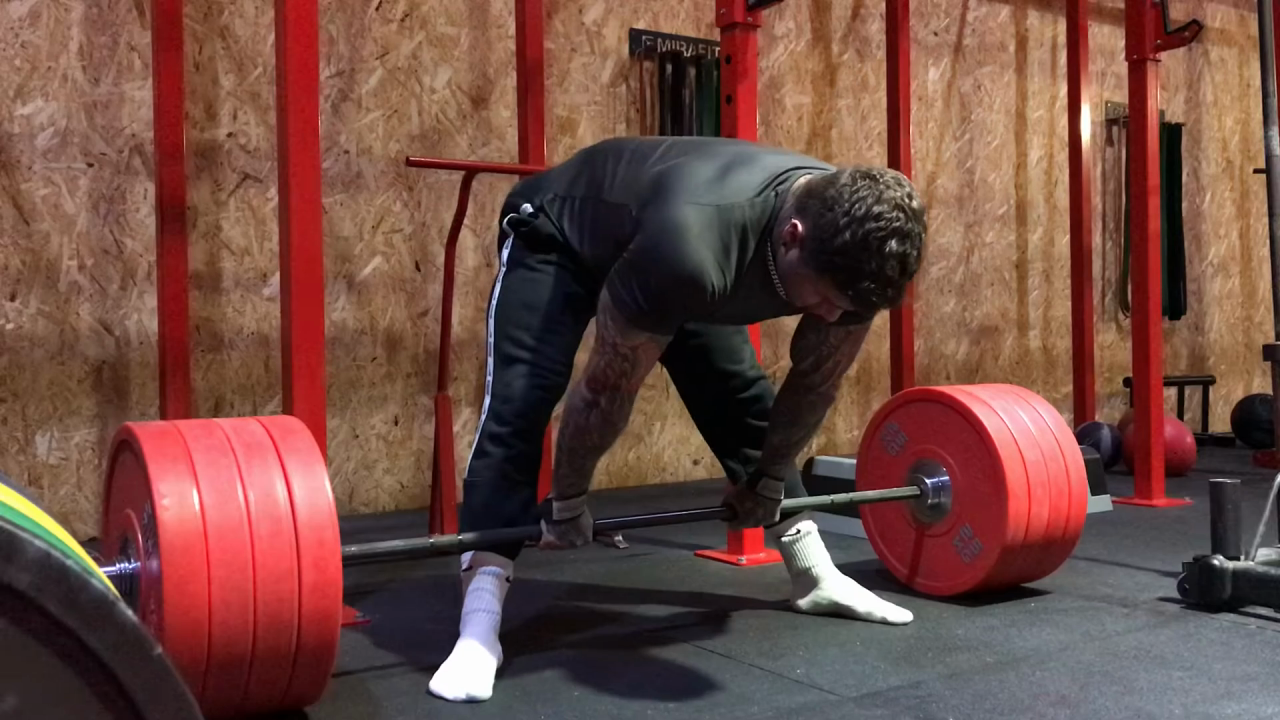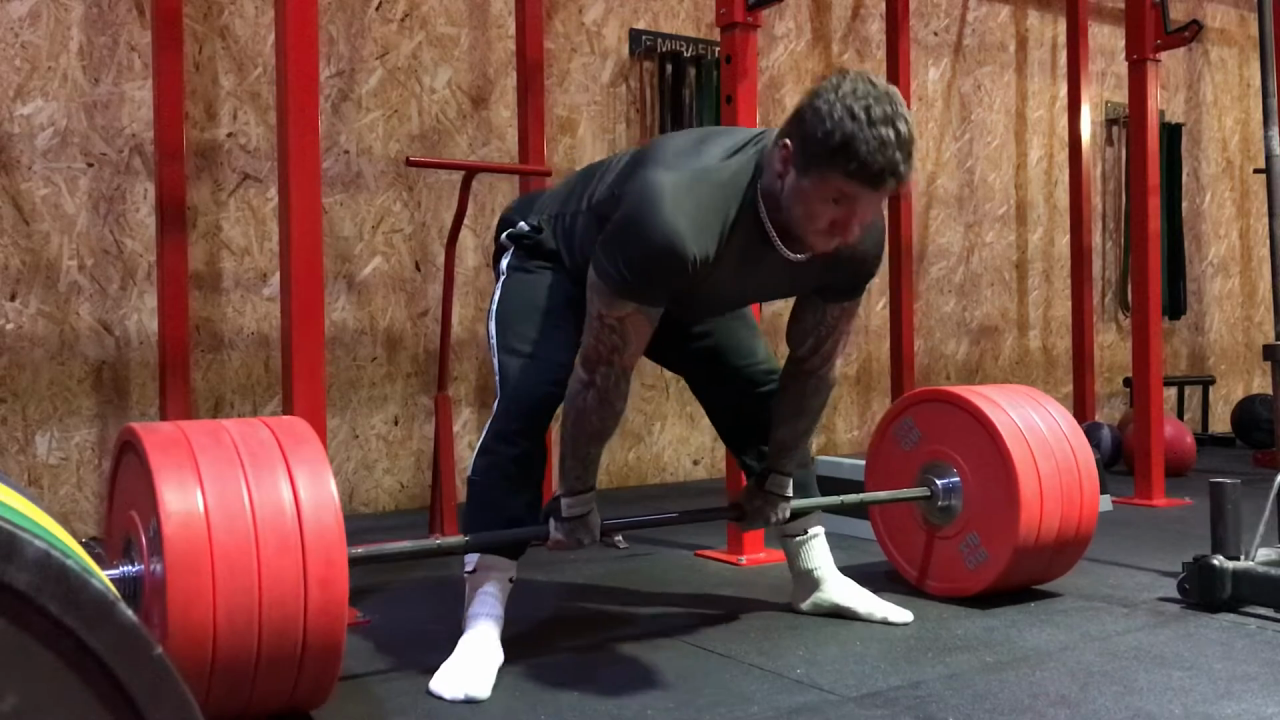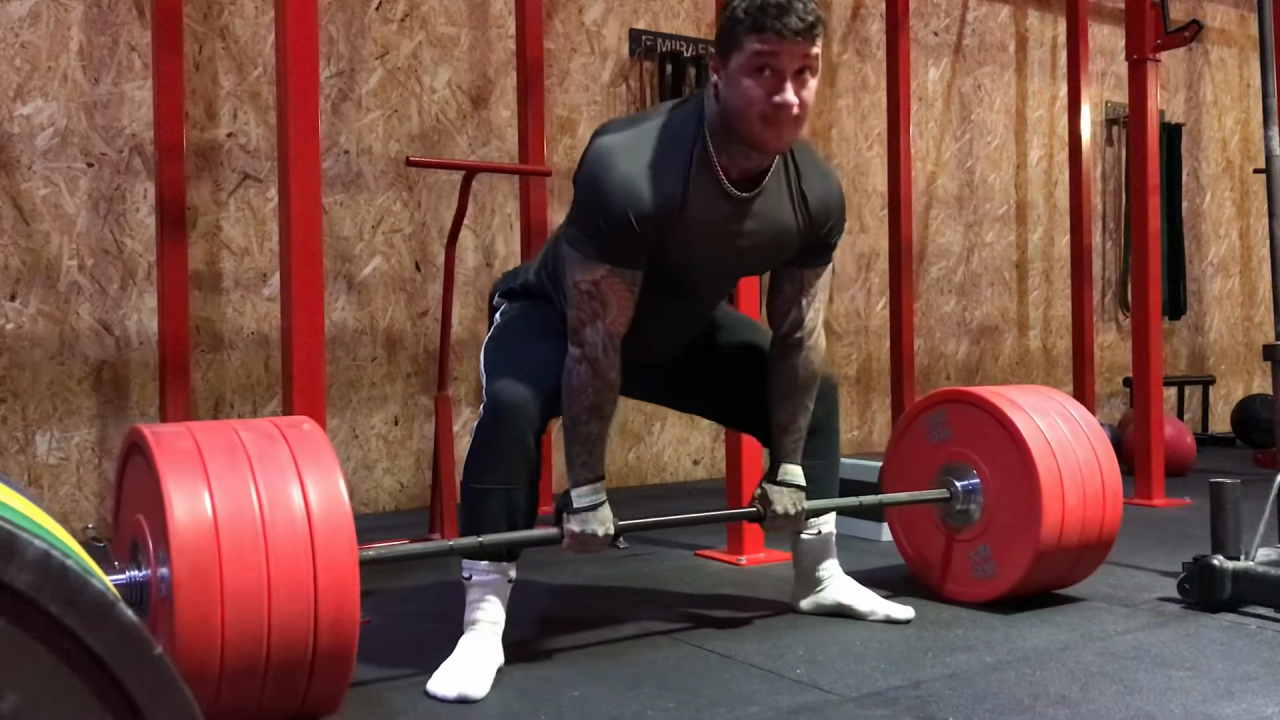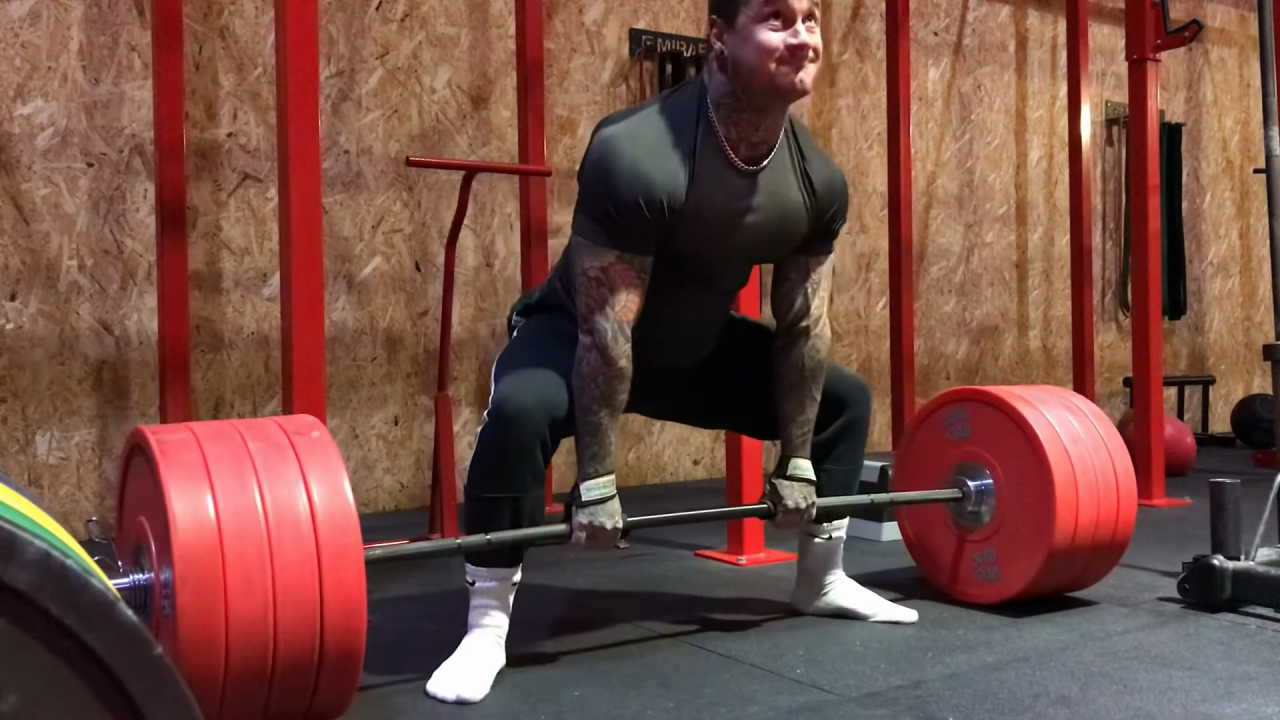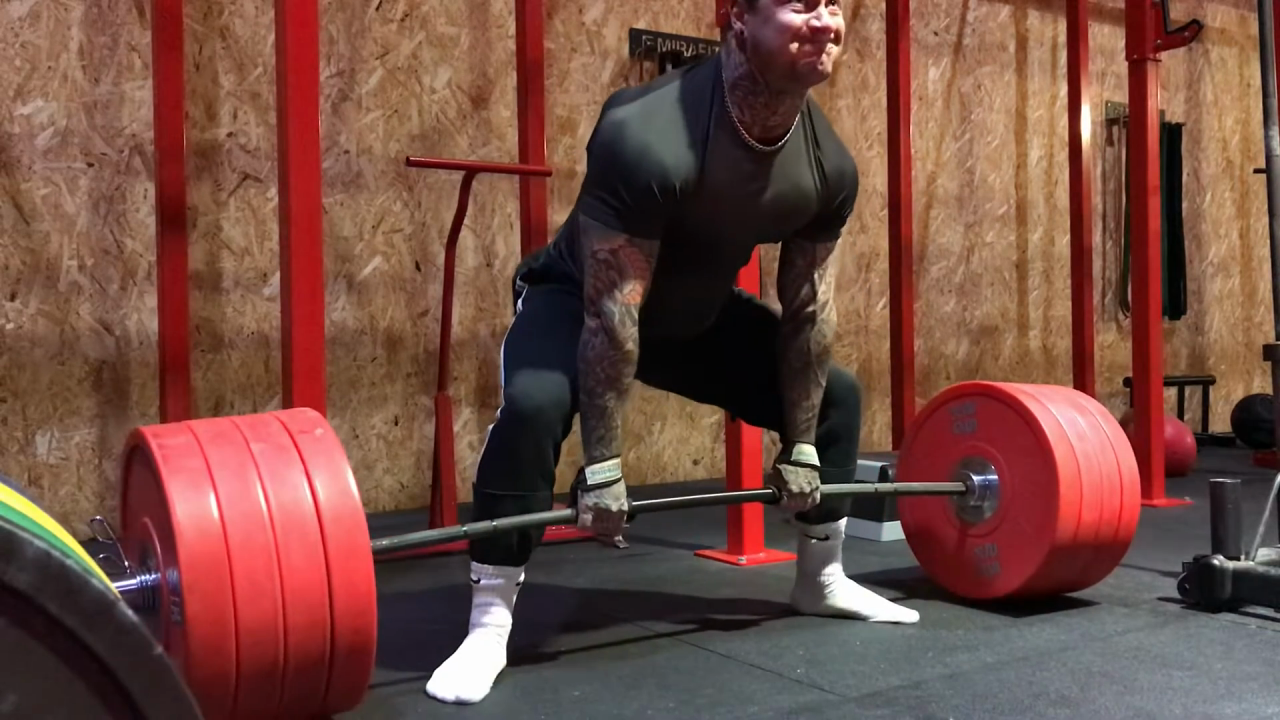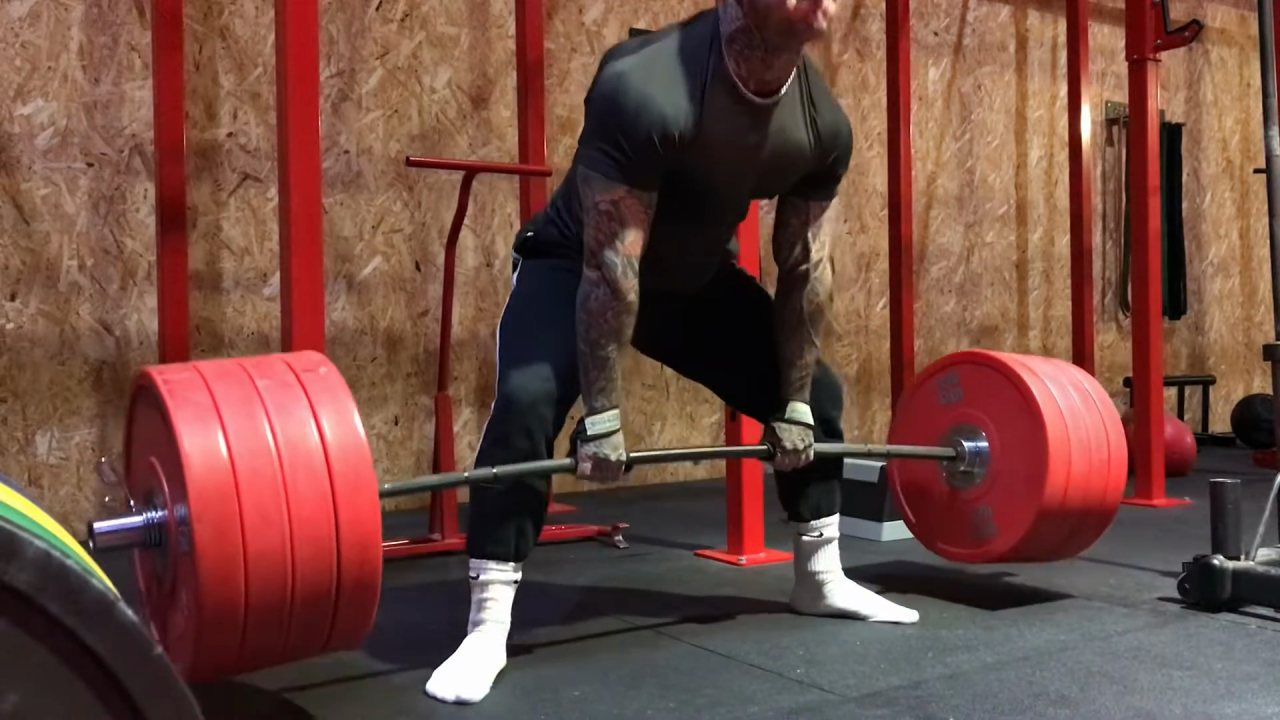
dt=0.7s
person 1, frame 1
left shoulder: (852, 248)
right shoulder: (688, 245)
left elbow: (815, 380)
right elbow: (608, 388)
left wrist: (768, 481)
right wrist: (567, 503)
left hip: (677, 266)
right hip: (557, 237)
left knee: (747, 397)
right knee: (521, 402)
left ankle: (815, 576)
right ankle: (480, 620)
person 1, frame 2
left shoulder: (856, 240)
right shoulder: (673, 213)
left elbow: (811, 364)
right elbow: (603, 373)
left wrist: (779, 477)
right wrist: (576, 500)
right hip: (555, 259)
left knee: (765, 394)
right knee: (529, 401)
left ankle: (816, 576)
right ankle: (482, 619)
person 1, frame 3
left shoulder: (817, 193)
right shoulder: (629, 168)
left elbow: (797, 337)
right elbow: (595, 344)
left wrist: (787, 467)
right wrist: (585, 489)
left hip: (681, 326)
right hip: (555, 314)
left knee: (813, 392)
right knee: (514, 401)
left ankle: (820, 576)
right ankle: (484, 620)
person 1, frame 4
left shoulder: (817, 180)
right shoulder: (636, 156)
left elbow: (803, 327)
right elbow: (606, 333)
left wrist: (795, 463)
right wrist: (597, 485)
left hip: (698, 343)
right hip: (575, 332)
left knee: (844, 398)
right knee: (522, 411)
left ankle: (822, 580)
right ankle: (487, 624)
person 1, frame 5
left shoulder: (829, 165)
right shoulder: (649, 136)
left elbow: (808, 311)
right elbow: (613, 313)
left wrist: (801, 449)
right wrist: (603, 469)
left hip: (701, 311)
right hip: (579, 297)
left knee: (835, 392)
right knee: (535, 405)
left ankle: (821, 579)
right ankle: (489, 624)
person 1, frame 6
left shoulder: (822, 122)
right shoulder: (647, 88)
left elbow: (805, 270)
right elbow: (610, 266)
left wrist: (793, 407)
right wrist: (602, 421)
left hip: (697, 274)
right hip: (573, 262)
left knee: (815, 393)
right knee: (527, 401)
left ankle: (822, 579)
right ankle: (488, 626)
